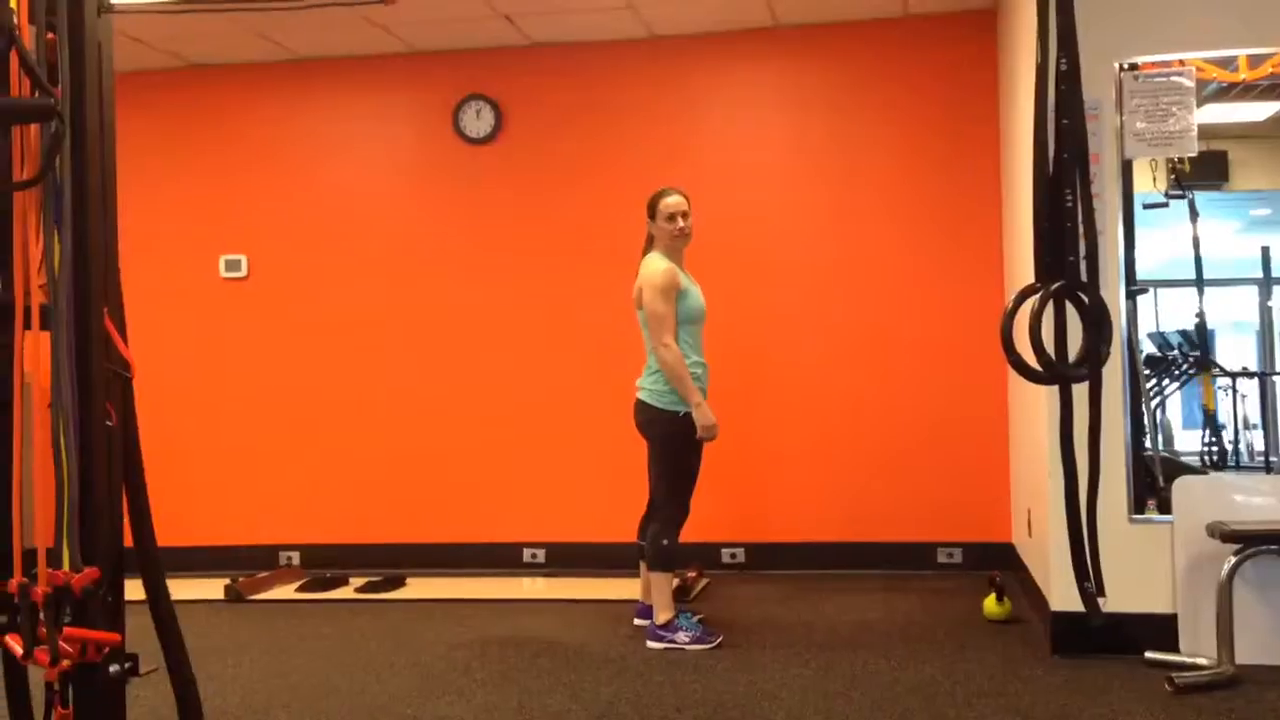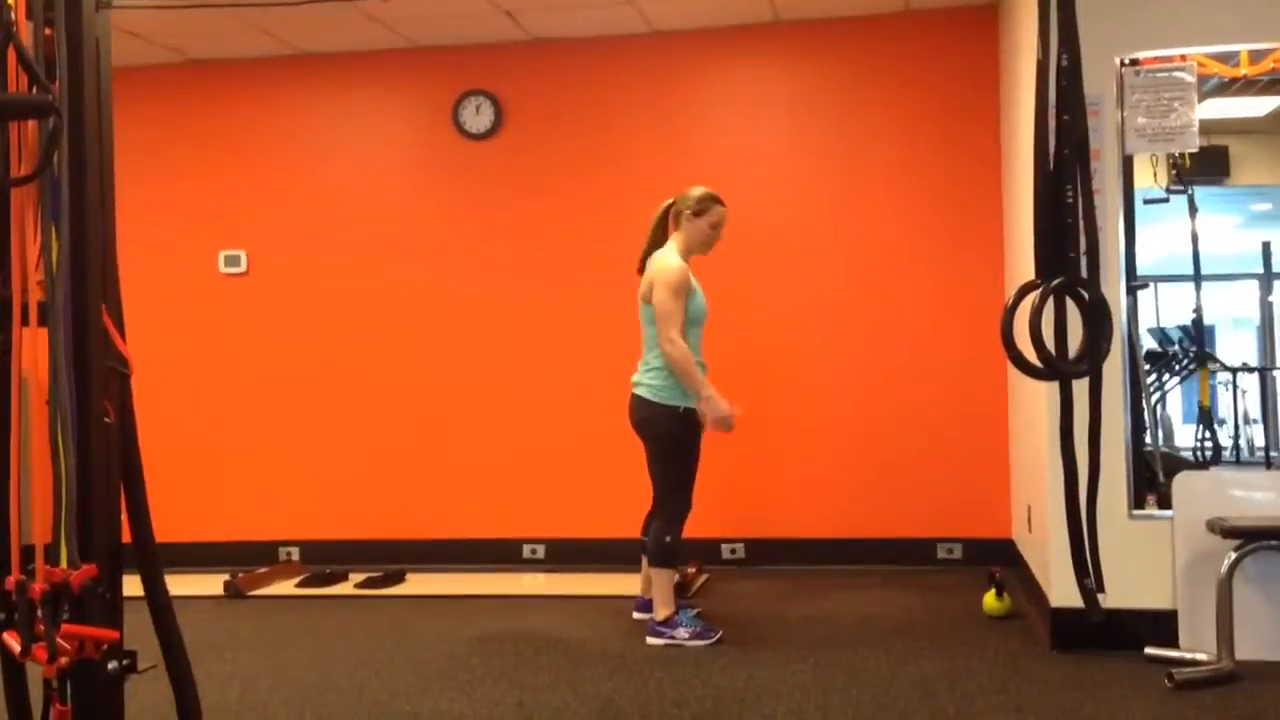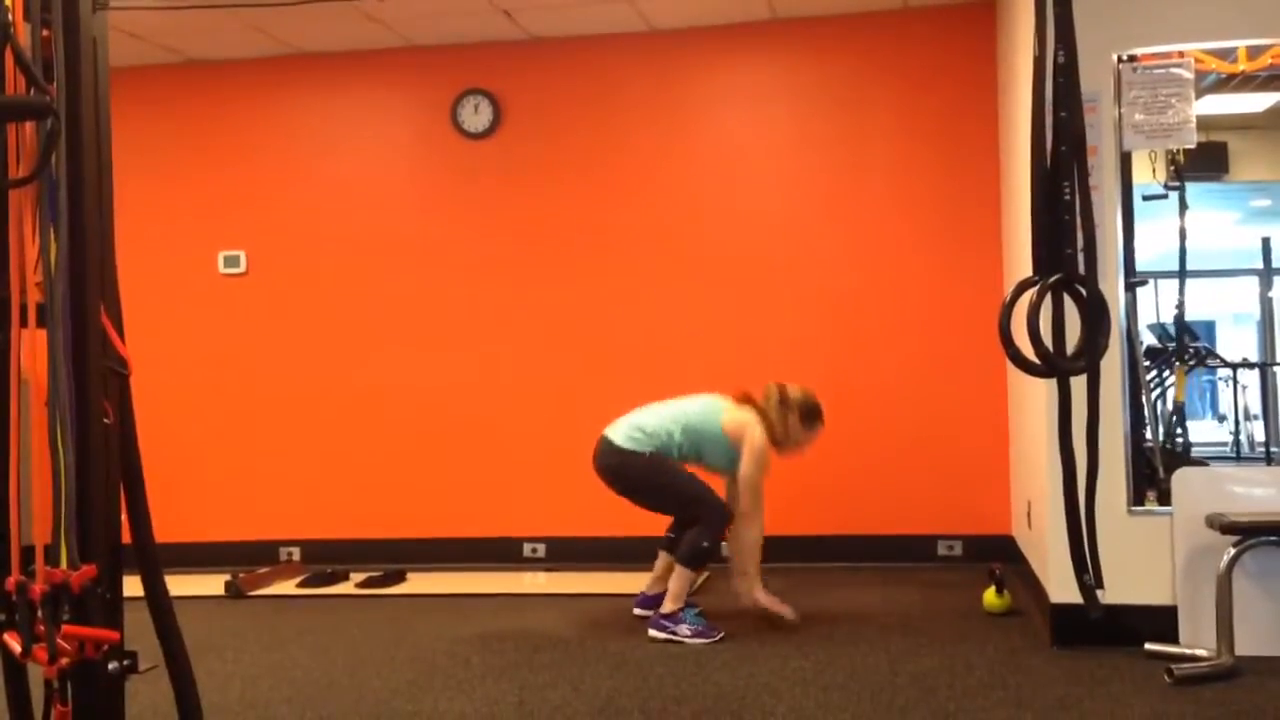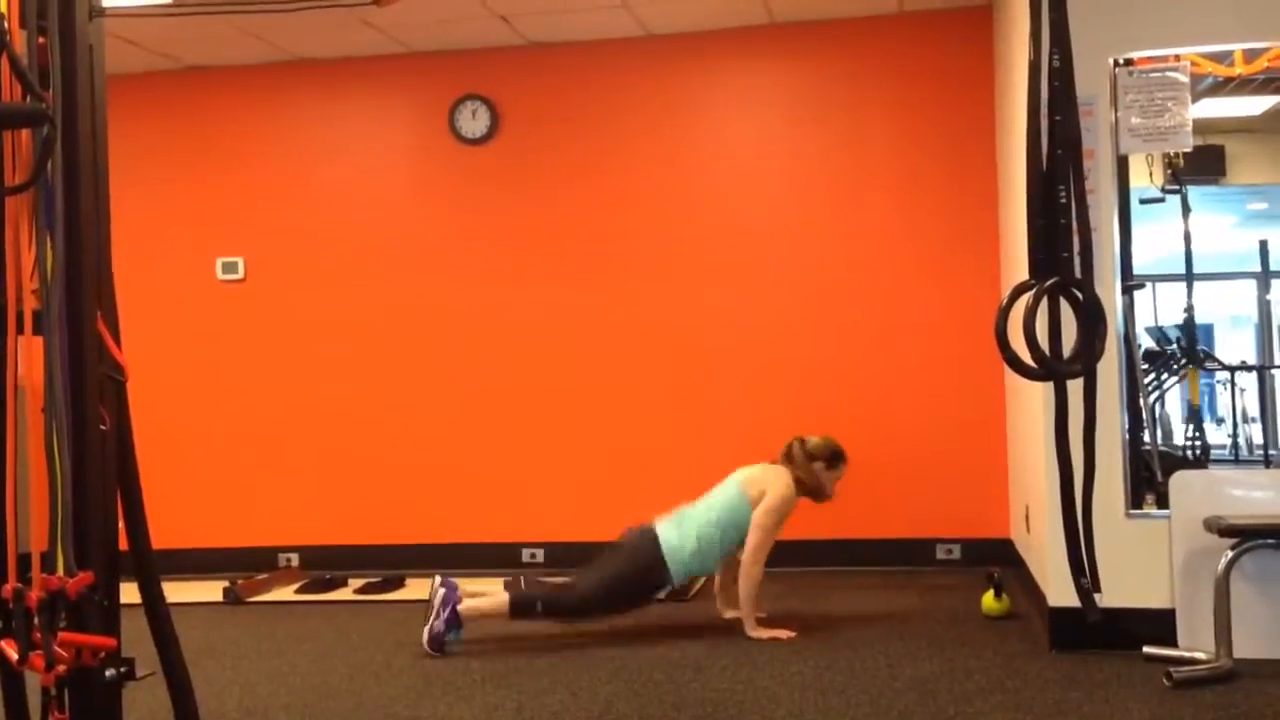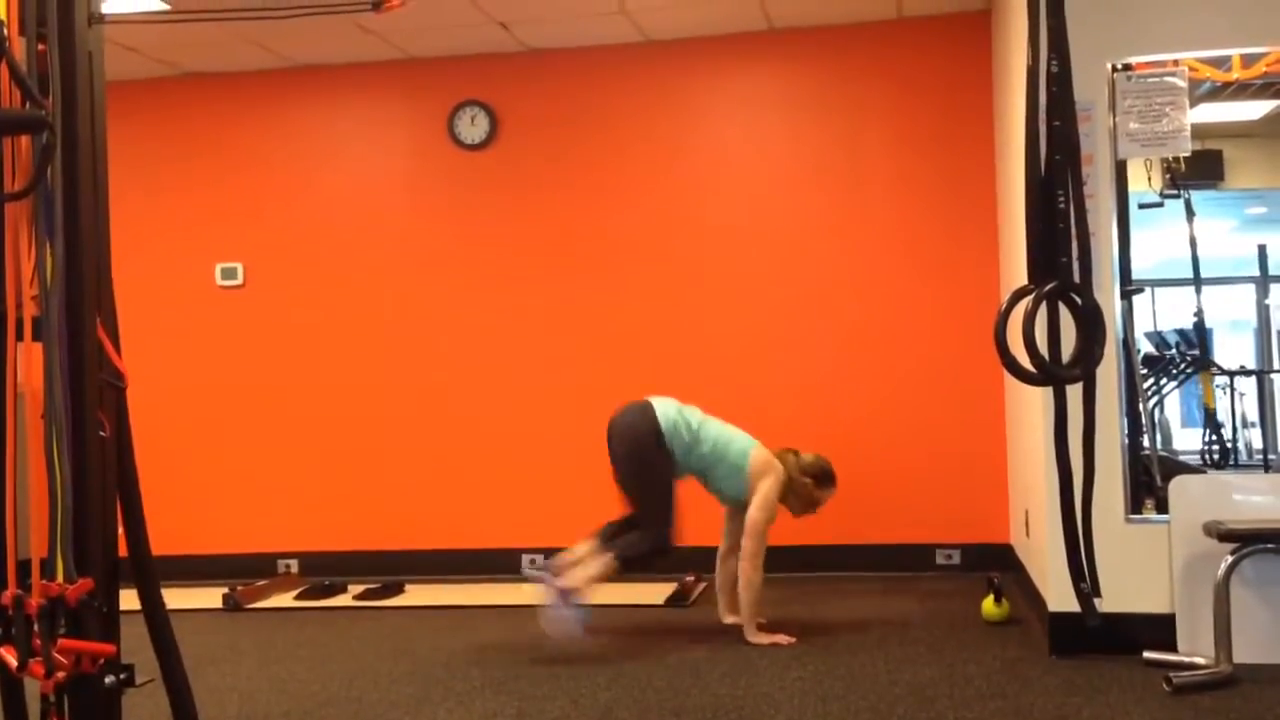
dt=0.7s
person 1, frame 1
left shoulder: (674, 270)
right shoulder: (659, 271)
right elbow: (665, 347)
left wrist: (695, 404)
right wrist: (699, 406)
left hip: (669, 406)
right hip: (669, 408)
left knee: (662, 507)
right knee: (671, 510)
left ankle: (650, 604)
right ankle: (664, 624)
person 1, frame 2
left shoulder: (670, 265)
right shoulder: (670, 266)
right elbow: (671, 343)
left wrist: (698, 399)
right wrist: (710, 398)
left hip: (660, 401)
right hip: (665, 405)
left knee: (668, 502)
right knee: (673, 505)
left ankle: (649, 597)
right ankle: (664, 619)
person 1, frame 3
left shoulder: (745, 426)
right shoulder: (755, 436)
left elbow: (735, 513)
right elbow: (747, 519)
left wrist: (740, 576)
right wrist: (754, 588)
left hip: (619, 447)
right hip: (627, 454)
left knee: (695, 512)
right knee: (711, 514)
left ankle: (654, 593)
right ankle: (670, 616)
person 1, frame 4
left shoulder: (765, 477)
right shoulder: (784, 488)
left elbow: (730, 545)
right elbow: (752, 558)
left wrist: (728, 606)
right wrist: (752, 625)
left hip: (656, 544)
right hip: (659, 559)
left knee: (565, 596)
right knee: (567, 600)
left ankle: (456, 594)
right ankle: (458, 609)
person 1, frame 5
left shoulder: (749, 480)
right shoulder: (773, 481)
left elbow: (729, 548)
right elbow: (750, 560)
left wrist: (727, 611)
right wrist: (752, 630)
left hip: (641, 422)
right hip: (643, 429)
left knee: (647, 520)
right knee: (654, 536)
left ankle: (560, 569)
right ankle: (569, 588)
